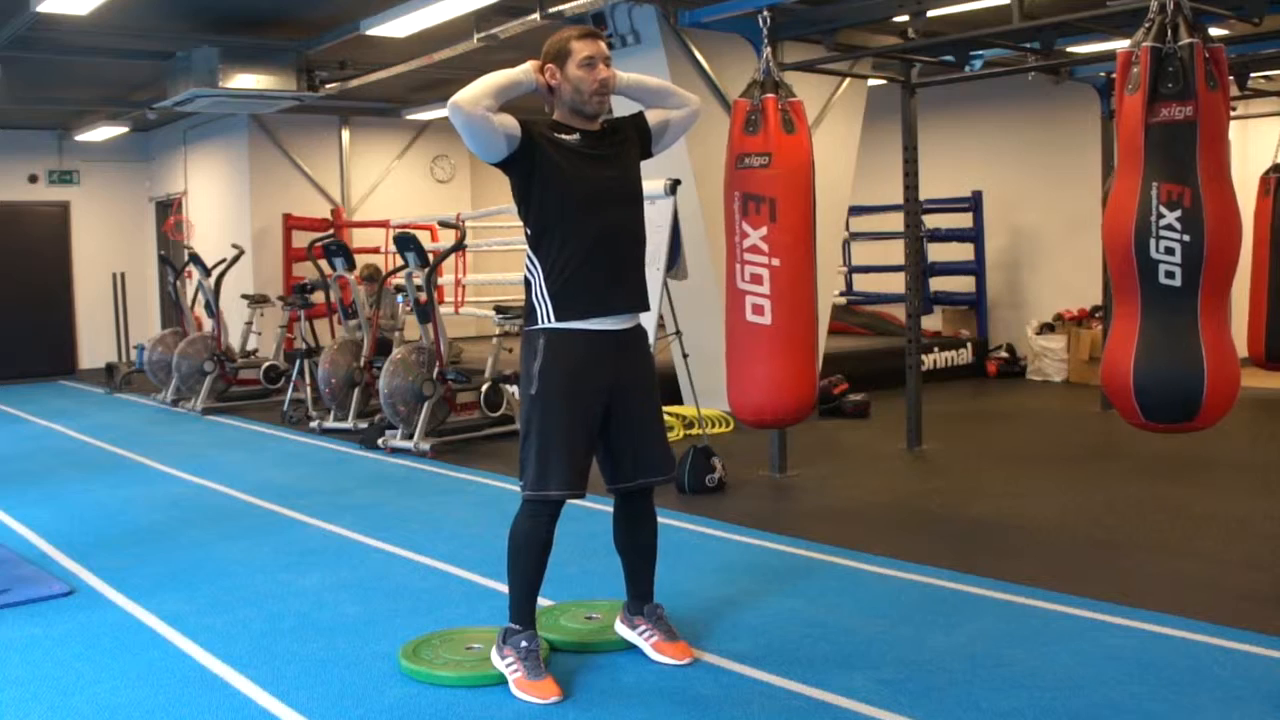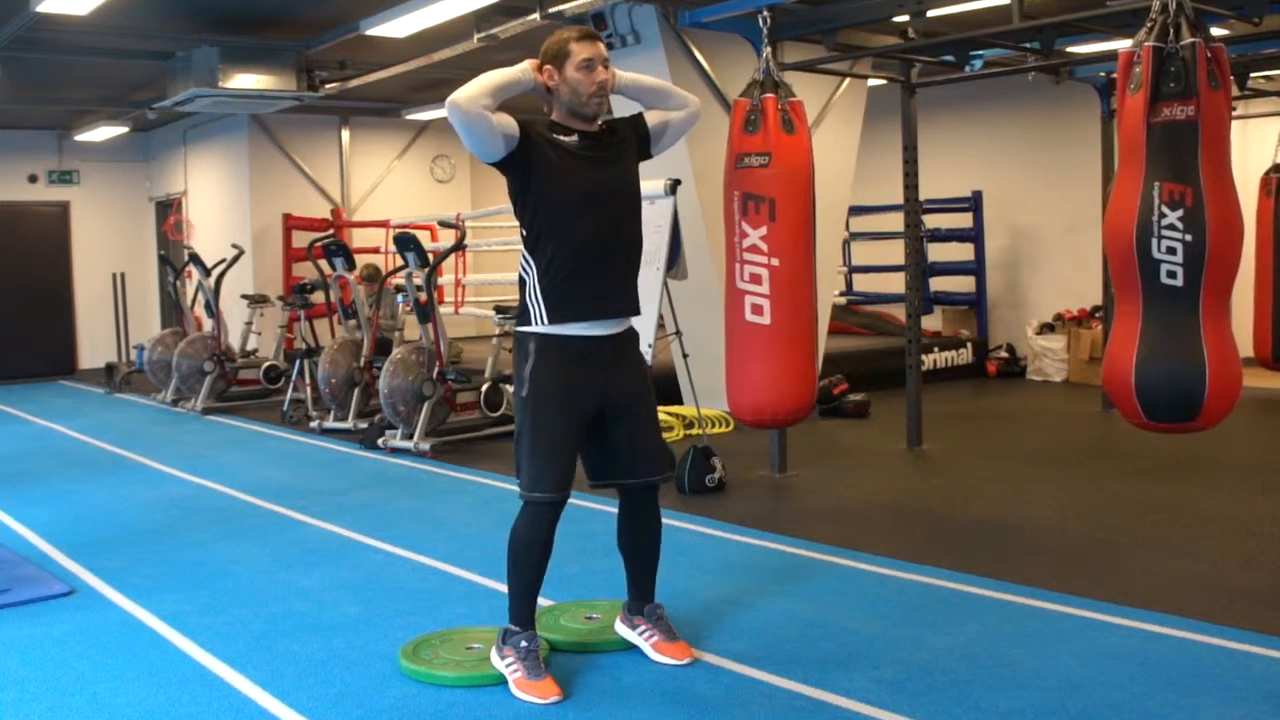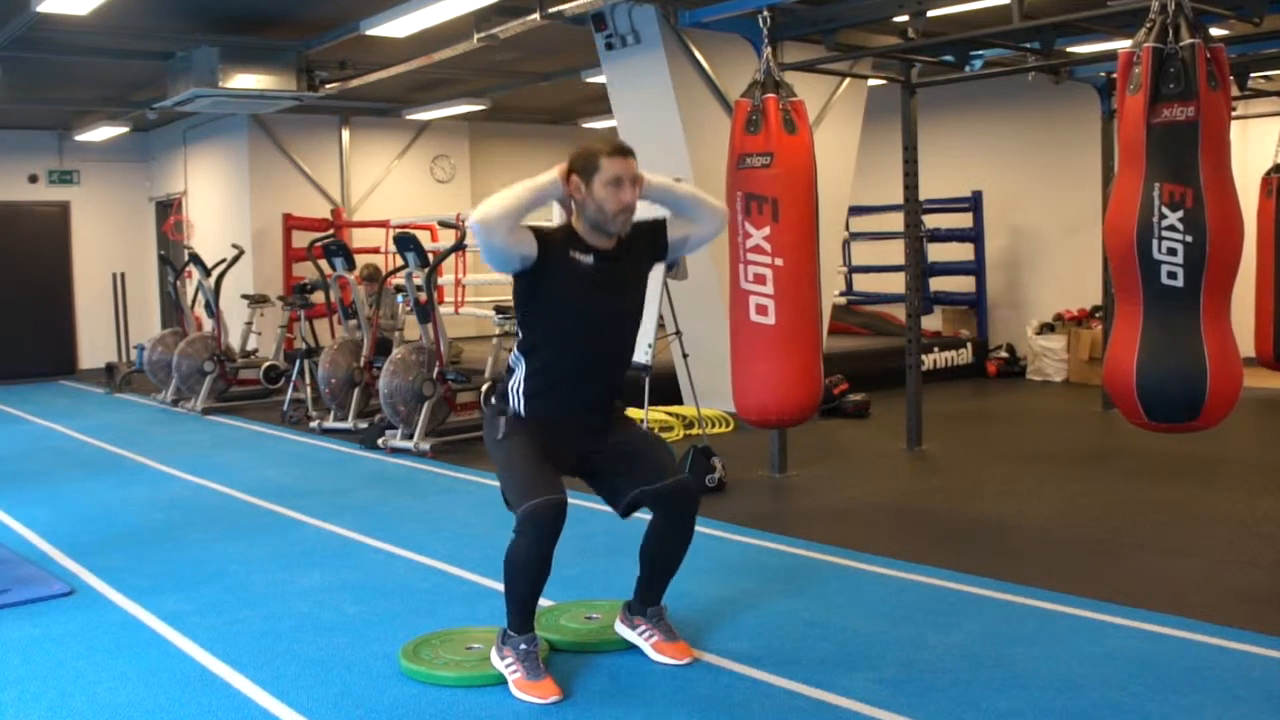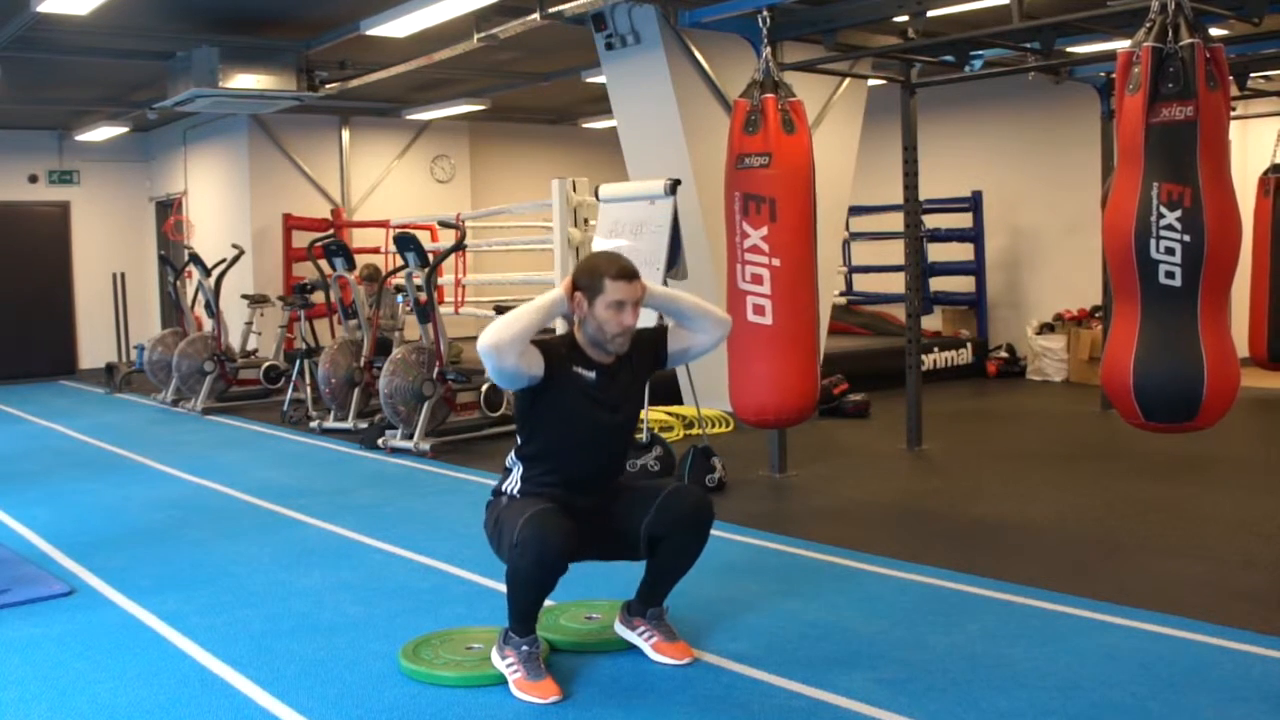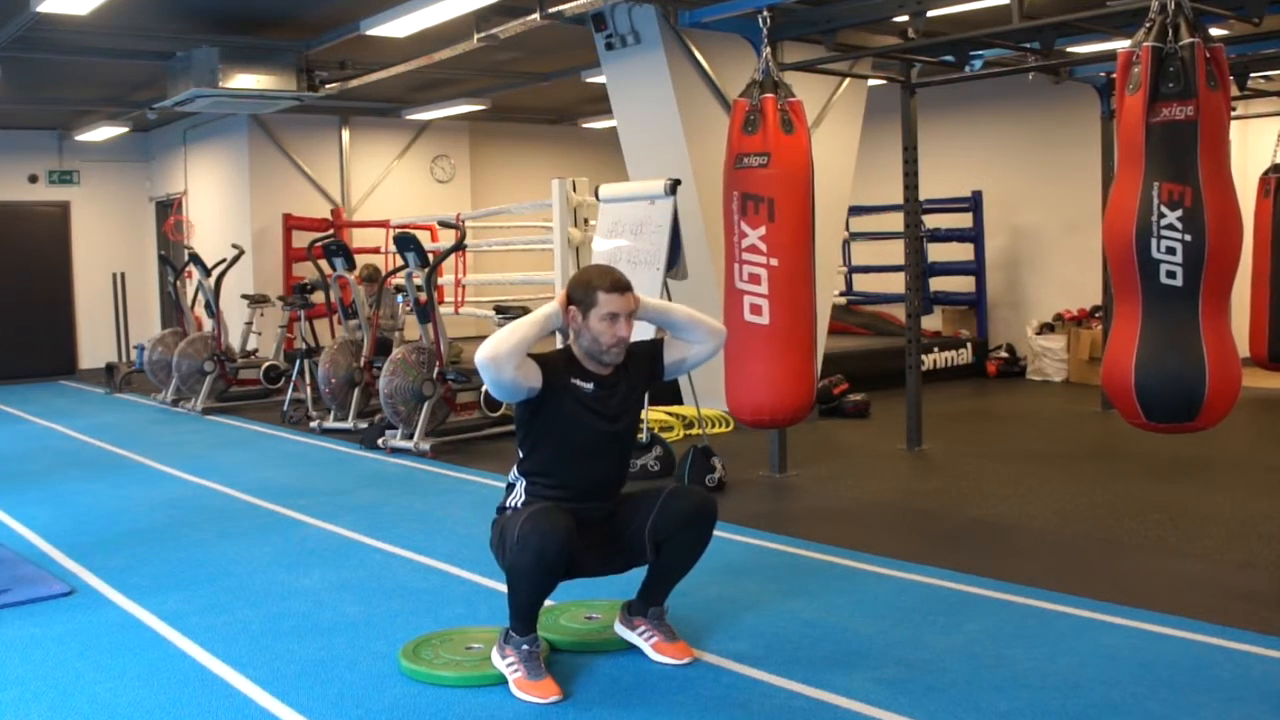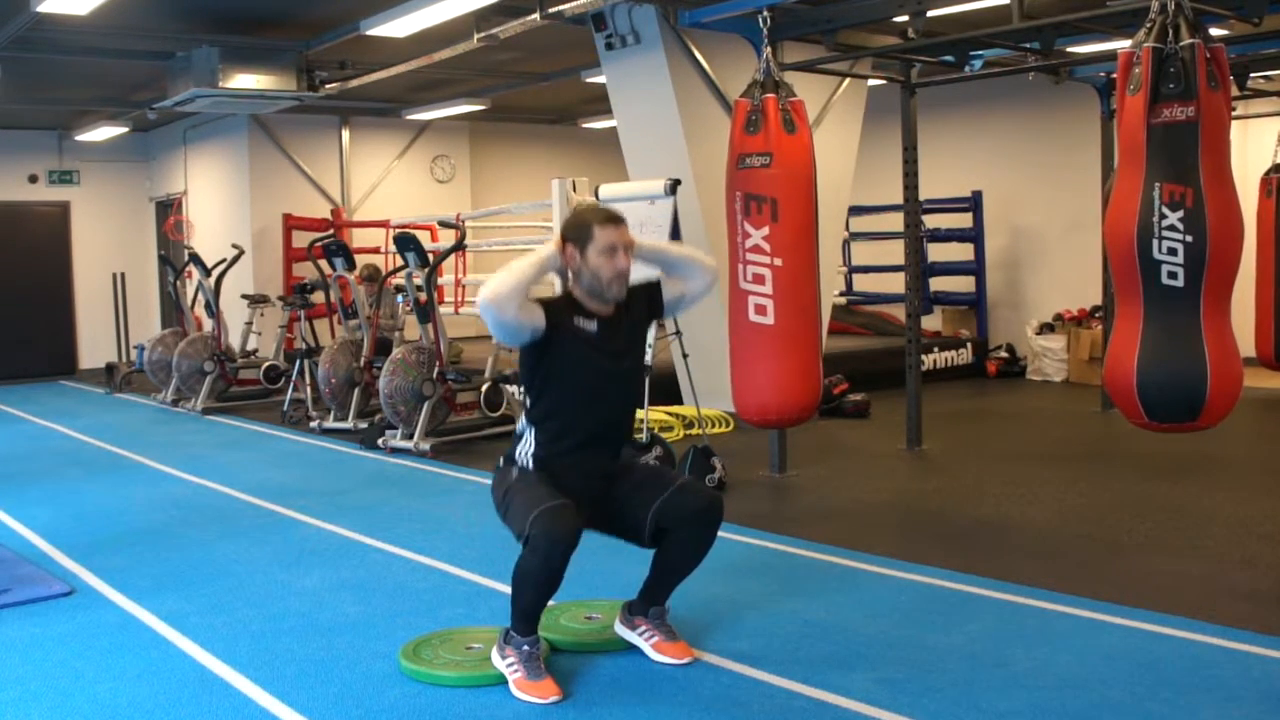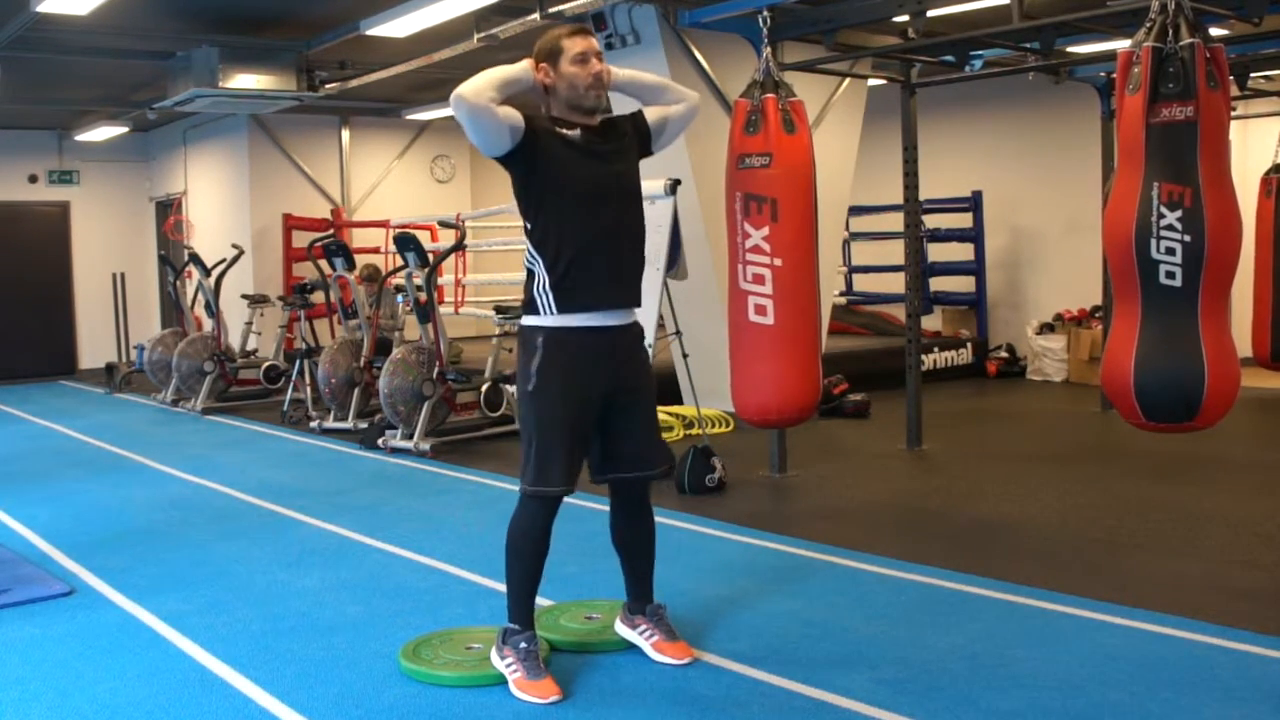
dt=0.7s
person 1, frame 1
left shoulder: (626, 136)
right shoulder: (531, 143)
left elbow: (688, 104)
right elbow: (465, 108)
left wrist: (620, 81)
right wrist: (525, 75)
left hip: (626, 338)
right hip: (561, 343)
left knee: (638, 482)
right knee: (545, 494)
left ankle: (640, 612)
right ankle: (516, 638)
person 1, frame 2
left shoulder: (624, 138)
right shoulder: (528, 143)
left elbow: (690, 106)
right elbow: (462, 106)
left wrist: (621, 81)
right wrist: (524, 73)
left hip: (618, 343)
right hip: (554, 346)
left knee: (641, 484)
right knee: (544, 496)
left ankle: (641, 612)
right ankle: (516, 639)
person 1, frame 3
left shoulder: (640, 243)
right shoulder: (544, 251)
left elbow: (713, 216)
right elbow: (485, 225)
left wrist: (649, 183)
right wrist: (549, 183)
left hip: (601, 420)
right hip: (527, 422)
left knee: (679, 494)
right knee: (543, 514)
left ankle: (642, 614)
right ankle: (515, 642)
person 1, frame 4
left shoulder: (640, 350)
right shoulder: (548, 361)
left elbow: (716, 326)
right elbow: (493, 347)
left wrist: (651, 293)
right wrist: (555, 298)
left hip: (602, 505)
right hip: (527, 505)
left knee: (691, 508)
right knee: (545, 536)
left ankle: (642, 615)
right ankle: (517, 643)
person 1, frame 5
left shoulder: (637, 363)
right shoulder: (546, 374)
left elbow: (711, 337)
right elbow: (490, 360)
left wrist: (644, 306)
right wrist: (549, 313)
left hip: (607, 522)
right hip: (533, 525)
left knee: (694, 508)
right knee: (547, 532)
left ankle: (642, 615)
right ankle: (517, 643)
person 1, frame 6
left shoulder: (636, 306)
right shoulder: (549, 321)
left elbow: (704, 273)
right elbow: (493, 303)
left wrist: (639, 245)
right wrist: (547, 255)
left hip: (608, 475)
right hip: (536, 477)
left knee: (700, 507)
right knee: (557, 530)
left ankle: (644, 614)
right ankle: (518, 642)
person 1, frame 7
left shoulder: (622, 134)
right shoulder: (533, 138)
left elbow: (687, 100)
right elbow: (467, 101)
left wrist: (618, 77)
right wrist: (523, 71)
left hip: (623, 333)
right hip: (558, 336)
left knee: (633, 484)
right knee: (543, 491)
left ankle: (640, 612)
right ankle: (516, 639)
